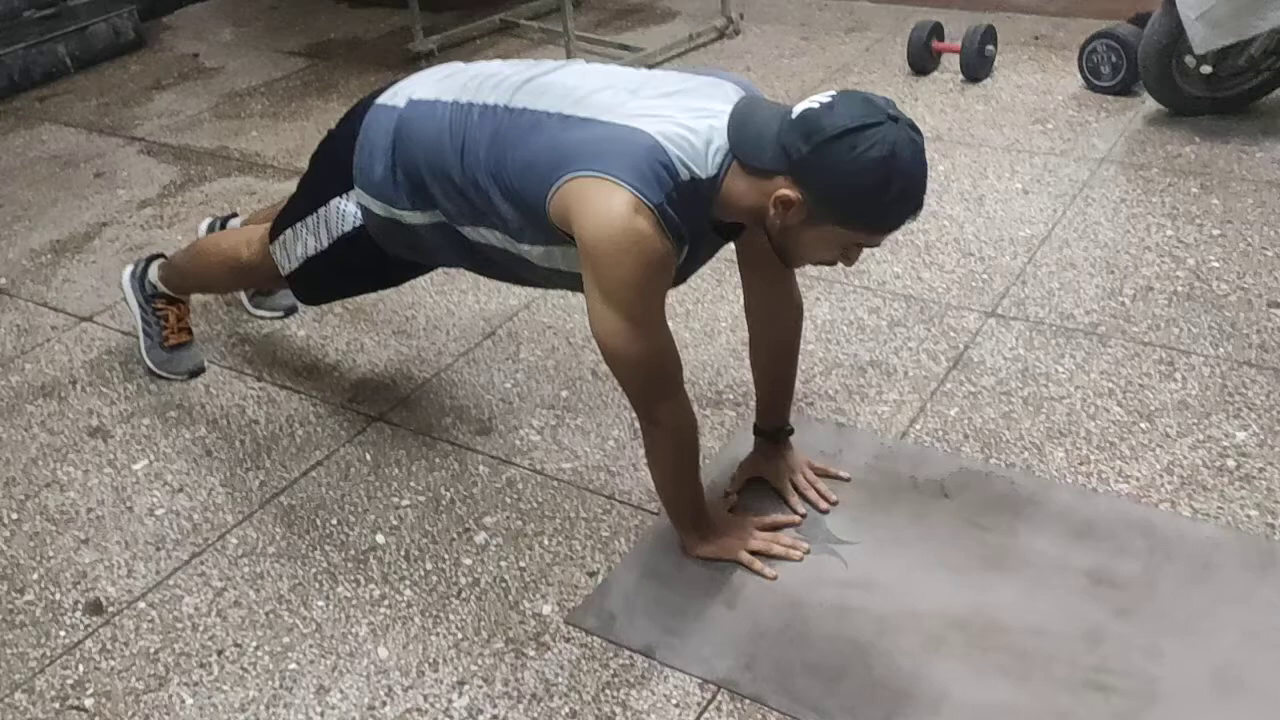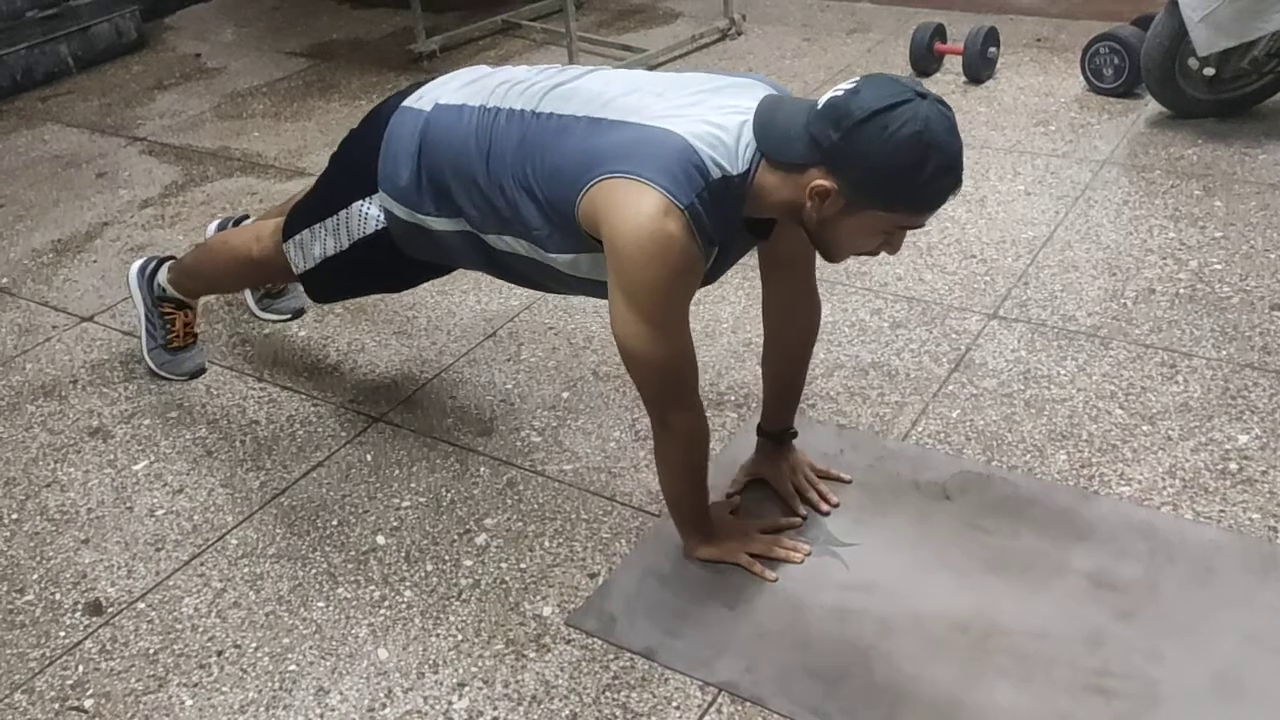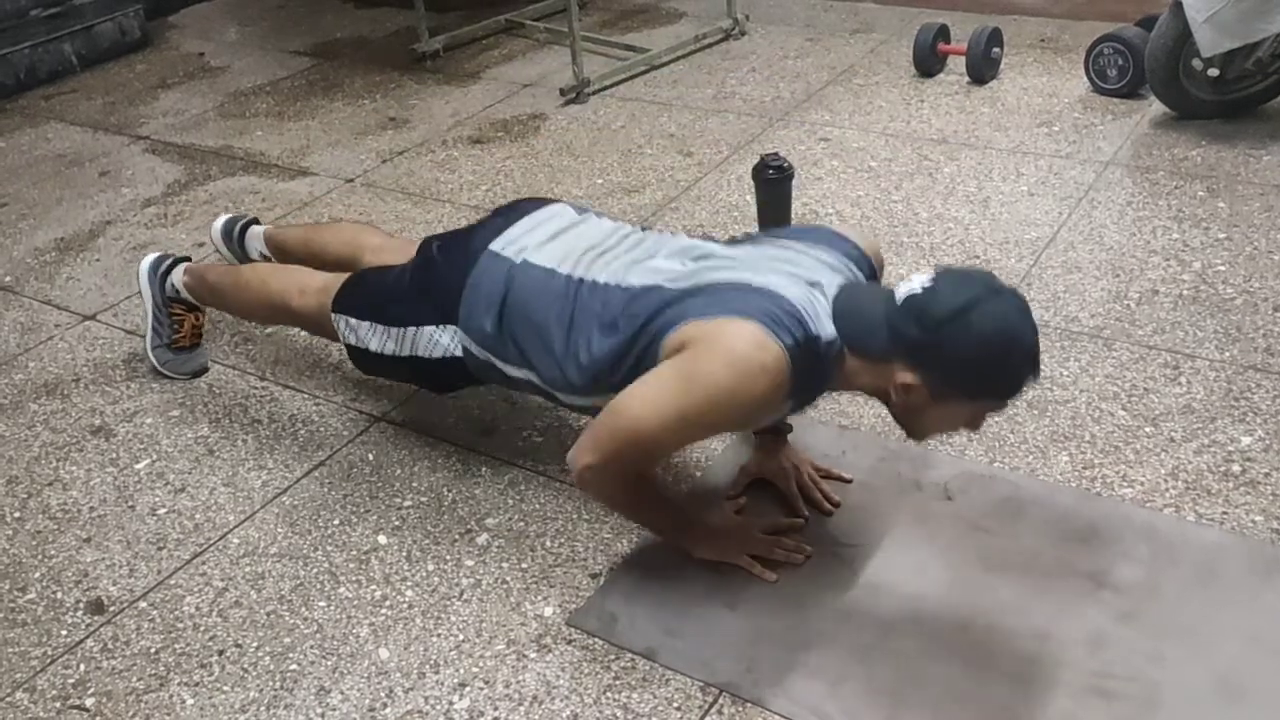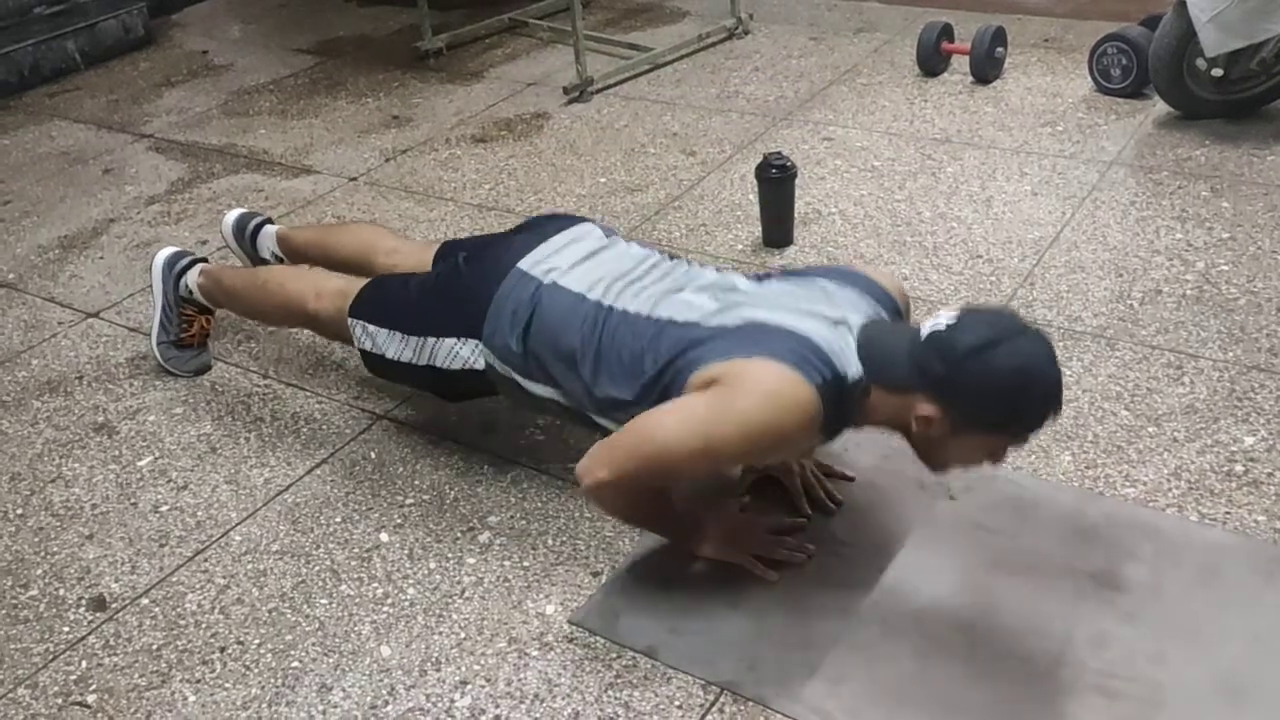
dt=0.7s
person 1, frame 1
left shoulder: (767, 136)
right shoulder: (627, 217)
left elbow: (774, 297)
right elbow: (658, 404)
left wrist: (774, 441)
right wrist: (700, 530)
left hip: (464, 118)
right hip: (396, 157)
left knee: (303, 233)
right knee: (275, 259)
left ankle: (240, 226)
right ankle: (157, 282)
person 1, frame 2
left shoulder: (792, 134)
right shoulder: (658, 219)
left elbow: (792, 301)
right elbow: (673, 408)
left wrist: (778, 443)
right wrist: (702, 532)
left hip: (483, 119)
right hip: (418, 162)
left knee: (310, 234)
right knee: (284, 253)
left ankle: (242, 225)
right ankle: (164, 283)
person 1, frame 3
left shoulder: (858, 262)
right shoulder: (756, 364)
right elbow: (595, 460)
left wrist: (770, 442)
right wrist: (698, 532)
left hip: (558, 239)
right hip: (493, 308)
left knee: (391, 258)
right knee: (327, 303)
left ankle: (255, 234)
right ankle: (182, 281)
person 1, frame 4
left shoulder: (882, 303)
right shoulder: (783, 402)
right elbow: (602, 473)
right wrist: (703, 532)
left hip: (576, 254)
right hip: (513, 319)
left knee: (406, 265)
right knee: (341, 308)
left ankle: (266, 234)
right ankle: (194, 282)
